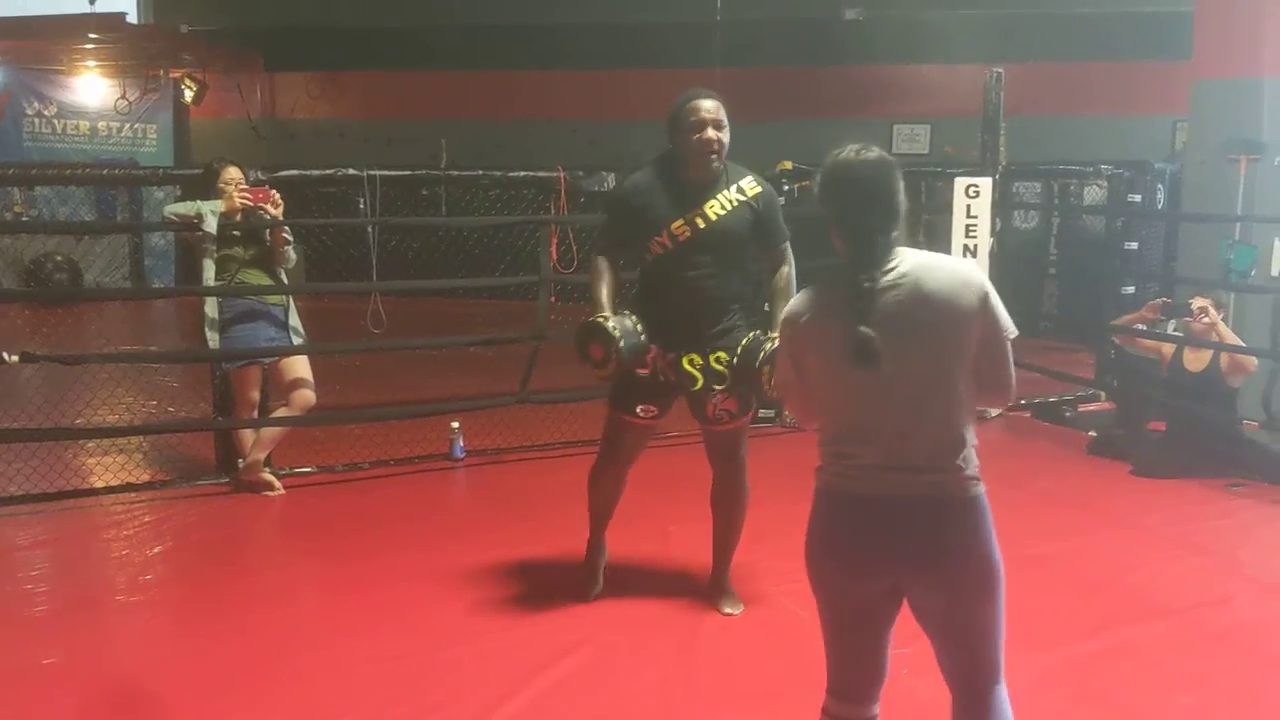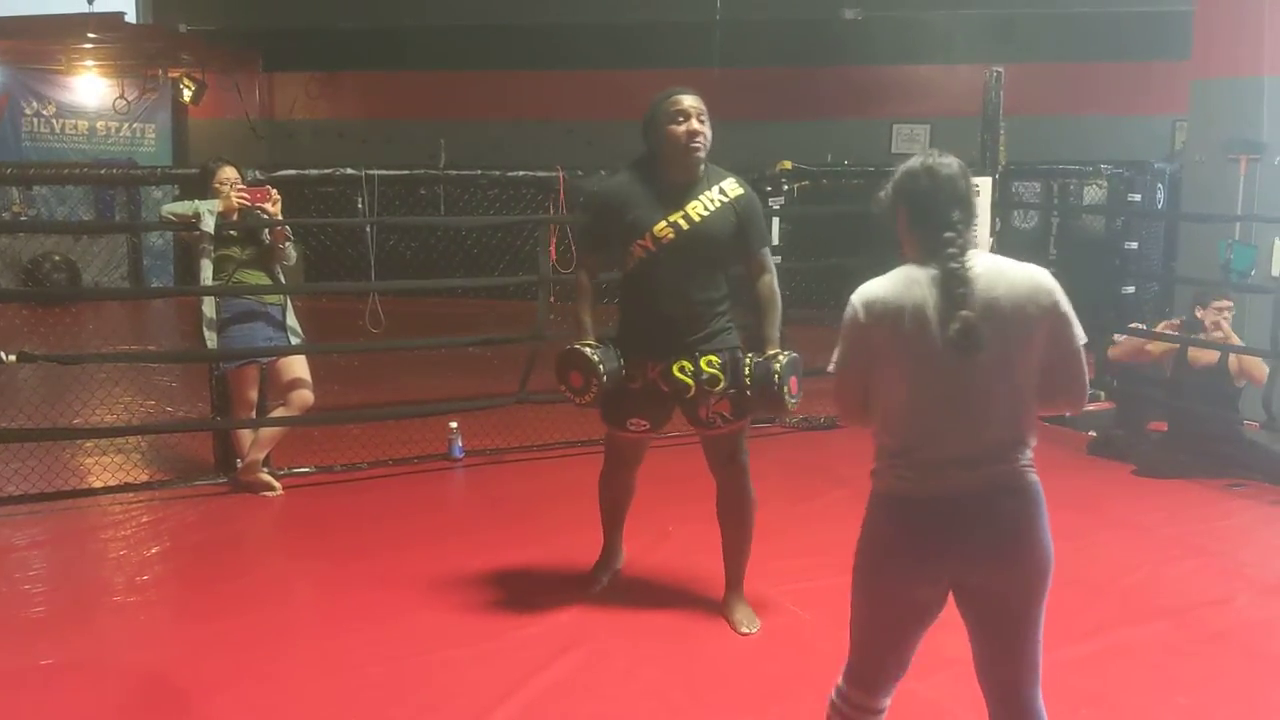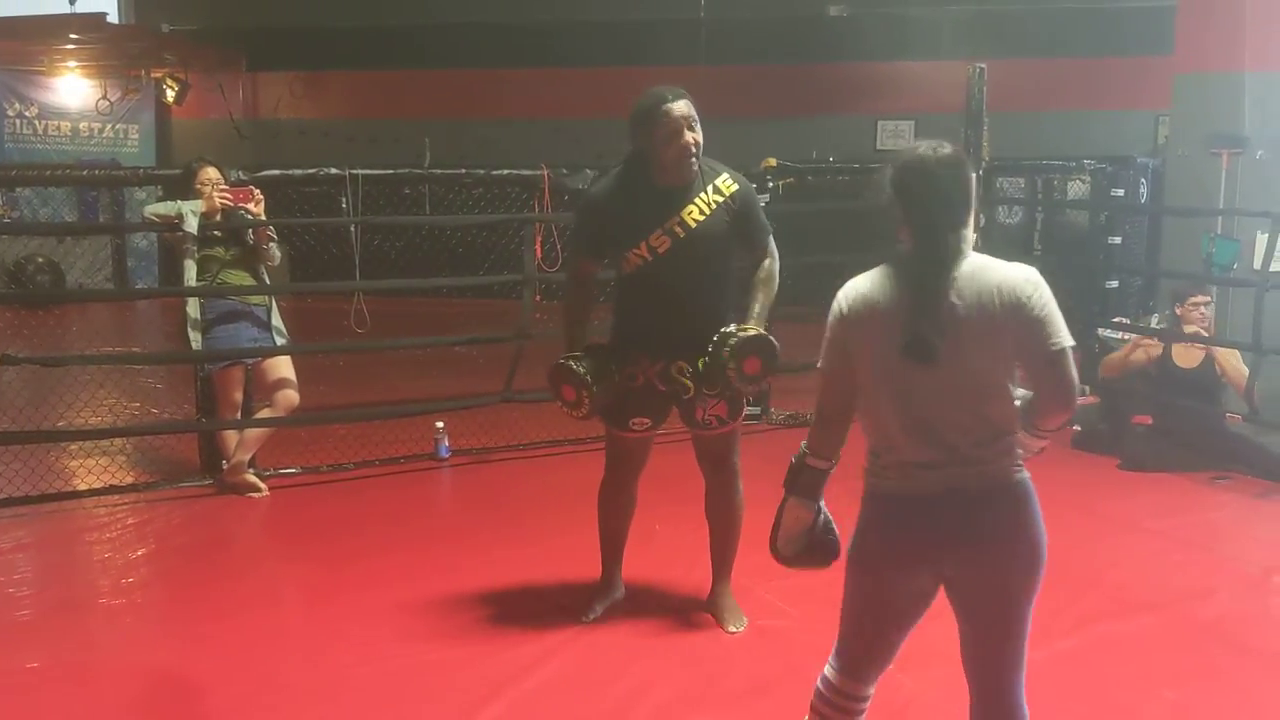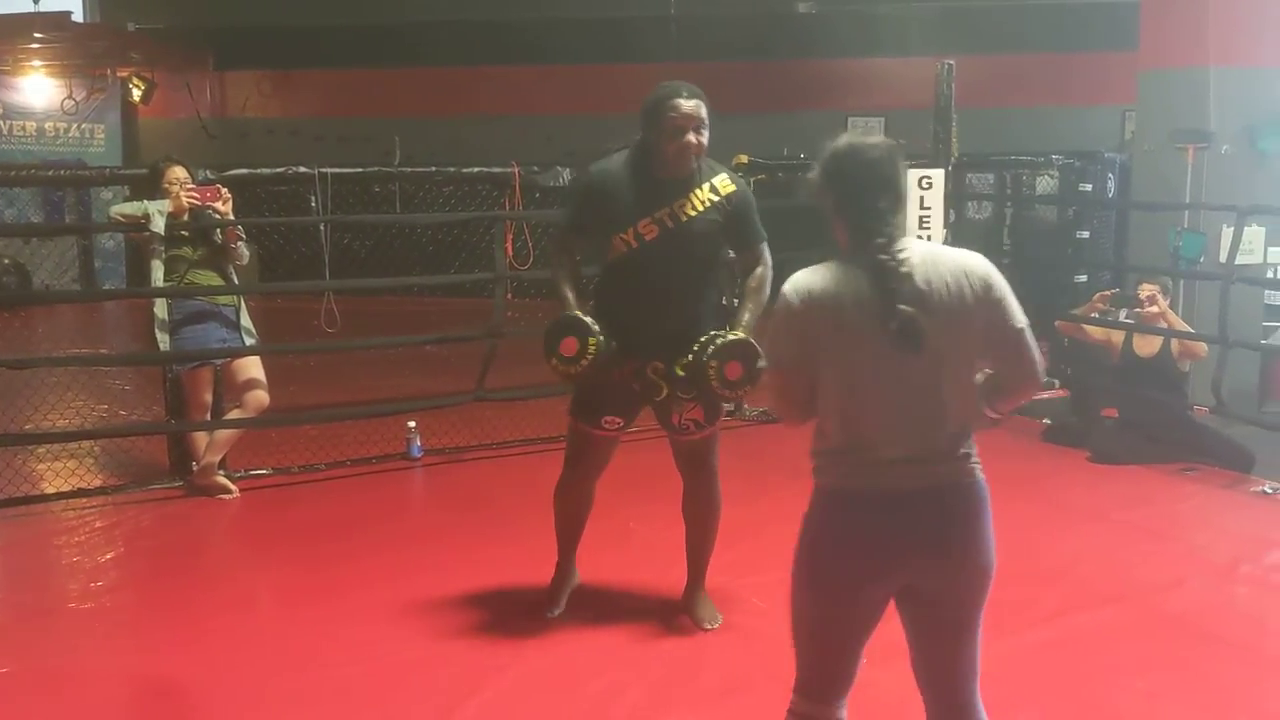
dt=1s
person 1, frame 1
left shoulder: (804, 314)
right shoulder: (964, 281)
left elbow: (805, 413)
right elbow: (1000, 390)
left hip: (848, 520)
right hip: (948, 516)
person 1, frame 2
left shoulder: (874, 301)
right shoulder: (1033, 286)
left elbow: (853, 409)
right elbow: (1069, 392)
left hip: (906, 518)
right hip: (1007, 514)
person 1, frame 3
left shoulder: (858, 298)
right shoulder: (1018, 286)
left elbow: (833, 415)
right elbow: (1059, 397)
left wrist: (803, 491)
right wrist: (1021, 434)
left hip: (897, 515)
right hip: (998, 514)
left knee: (856, 664)
person 1, frame 4
left shoulder: (808, 293)
right shoulder: (972, 272)
left elbow: (791, 407)
right elbow: (1024, 377)
left hip: (850, 517)
right hip: (952, 511)
person 2, frame 1
left shoulder: (754, 193)
right shoulder: (638, 190)
left elbow: (781, 263)
right elbow: (606, 256)
left wrist: (778, 330)
right wrist: (604, 312)
left hip: (723, 348)
right hip: (650, 345)
left knee: (729, 463)
right knee: (615, 452)
left ankle: (721, 575)
right ankle: (596, 547)
person 2, frame 2
left shoulder: (736, 195)
right shoulder: (617, 194)
left elbow: (762, 273)
right elbow: (588, 269)
left wrist: (772, 347)
right wrist: (587, 340)
left hip: (714, 353)
right hip: (640, 354)
left knee: (733, 469)
right knee: (621, 462)
left ankle: (734, 590)
right ankle: (611, 549)
person 2, frame 3
left shoulder: (731, 189)
right shoulder: (607, 198)
left elbow: (765, 258)
right elbow: (583, 277)
left wrist: (753, 324)
right wrist: (575, 349)
left hip: (712, 354)
right hip: (637, 355)
left knee: (722, 469)
right knee: (621, 468)
left ankle: (721, 588)
right ankle: (611, 579)
person 2, frame 4
left shoulder: (728, 190)
right shoulder: (604, 181)
left elbow: (758, 264)
right elbow: (569, 249)
left wrist: (741, 331)
right wrist: (571, 307)
left hip: (691, 355)
right hip: (615, 351)
left knee: (701, 472)
right knee: (581, 466)
left ankle: (696, 588)
right ankle: (565, 571)
person 3, frame 1
left shoulder: (259, 221)
right shoulder: (208, 226)
left elbow: (286, 260)
right elbow: (169, 212)
left wrist: (277, 222)
right wrist: (221, 208)
left hip: (279, 315)
right hip: (240, 316)
left knee: (303, 397)
right knee: (248, 402)
left ankle: (252, 465)
right ankle: (253, 469)
person 3, frame 2
right shoulder: (206, 226)
left elbow: (287, 258)
right elbow: (167, 211)
left wrist: (276, 219)
right wrist: (219, 207)
left hip: (277, 315)
right hip: (238, 316)
left knee: (302, 396)
right knee: (246, 403)
left ankle: (251, 464)
right ankle: (251, 468)
person 3, frame 3
right shoulder: (189, 227)
left elbow: (272, 258)
right elbow: (150, 212)
left wrist: (260, 219)
right wrist: (202, 208)
left hip: (262, 316)
right hip: (222, 316)
left knee: (287, 397)
right knee: (231, 404)
left ankle: (237, 465)
right ankle: (236, 470)
person 3, frame 4
left shoulder: (207, 222)
right shoulder: (157, 228)
left elbow: (240, 258)
right elbow: (116, 213)
left wrist: (228, 218)
right wrist: (168, 208)
left hip: (230, 316)
right hip: (190, 317)
left knee: (257, 398)
right knee: (200, 405)
left ankle: (206, 468)
right ankle: (207, 472)
person 4, frame 1
left shoulder: (1227, 355)
right shoulder: (1169, 348)
left elbow: (1250, 365)
right elbow: (1115, 332)
left wrist: (1216, 324)
right wrist: (1141, 316)
left hip: (1224, 445)
right hip: (1178, 443)
left knee: (1272, 466)
person 4, frame 2
left shoulder: (1235, 356)
right shoulder: (1173, 349)
left elbow: (1265, 380)
right elbow: (1114, 354)
left wrist: (1230, 337)
right wrist: (1154, 336)
left hip: (1228, 444)
right hip: (1181, 442)
right knee: (1145, 458)
person 4, frame 3
left shoulder: (1222, 350)
right shoulder: (1158, 347)
left elbow: (1250, 394)
right elbow: (1105, 373)
left wrist: (1214, 351)
right wrist: (1135, 345)
left hip: (1210, 437)
right hip: (1164, 437)
right knee: (1131, 451)
person 4, frame 4
left shoulder: (1176, 340)
right shoulder: (1118, 335)
left elbow: (1200, 352)
right elbow: (1064, 325)
left wrist: (1165, 312)
right wrist: (1091, 307)
left hip: (1177, 427)
right hip: (1132, 428)
left knee: (1241, 459)
right knee: (1100, 443)
right ankle: (1185, 458)
